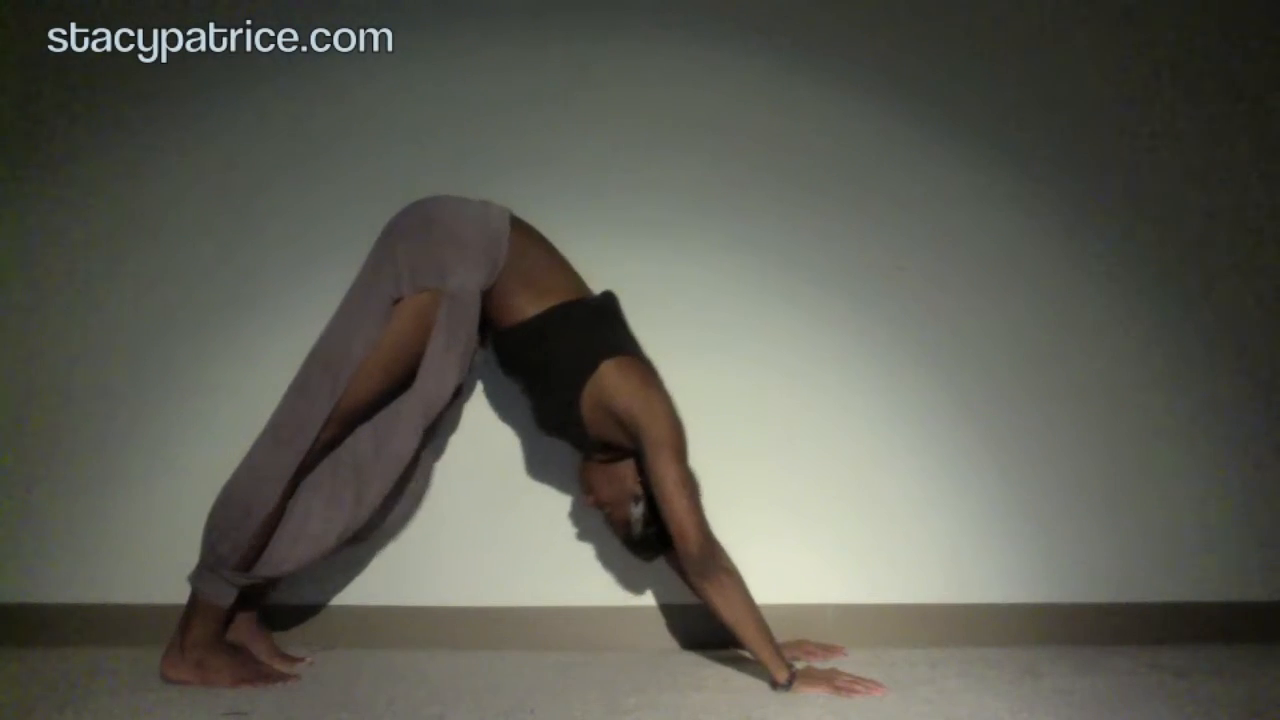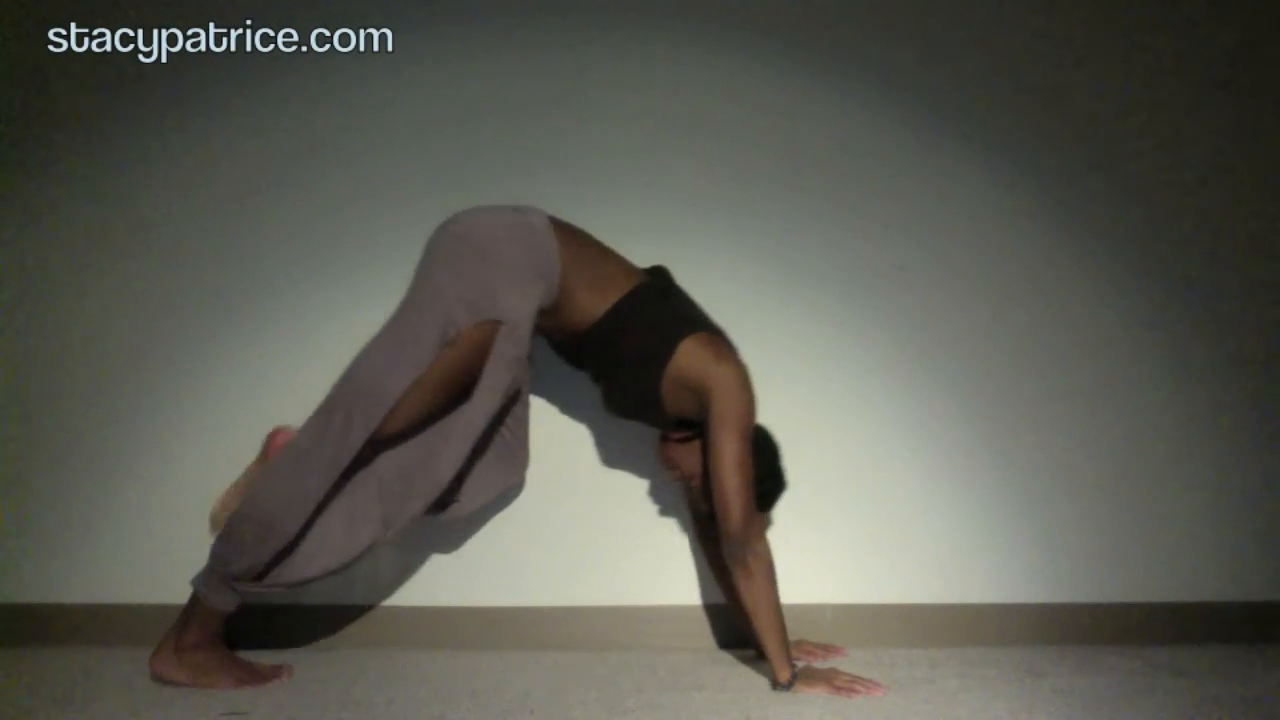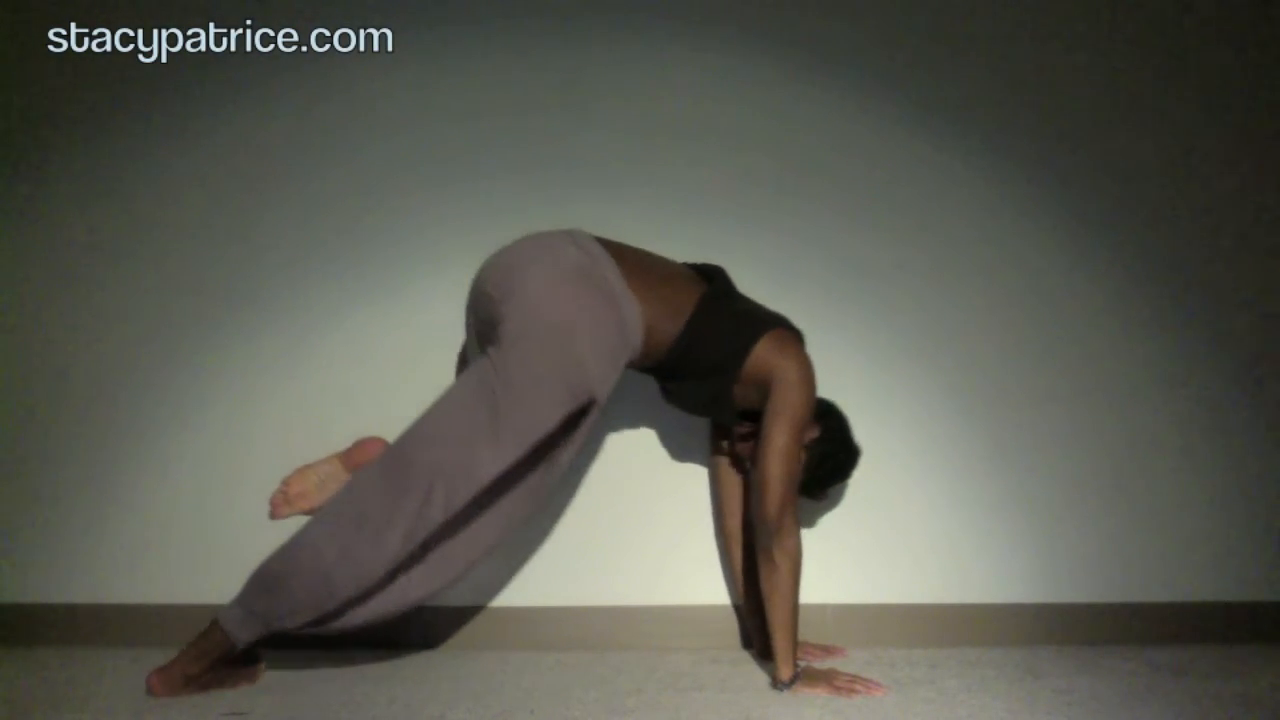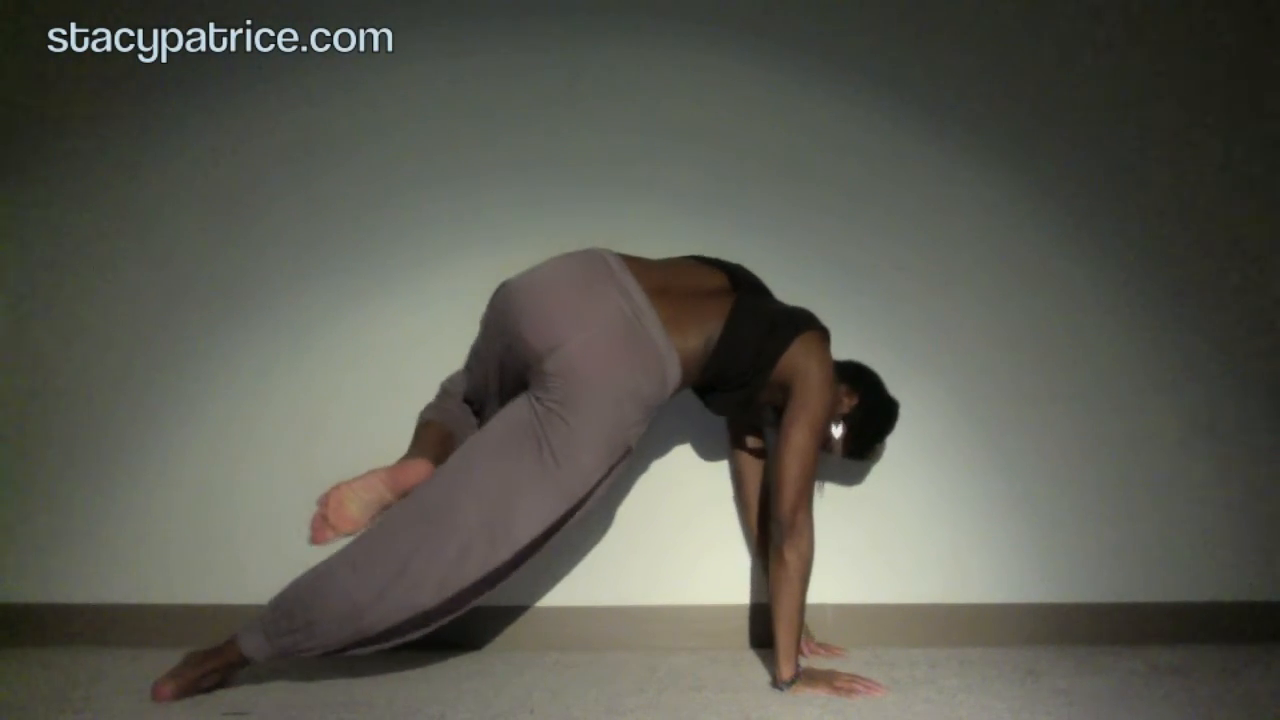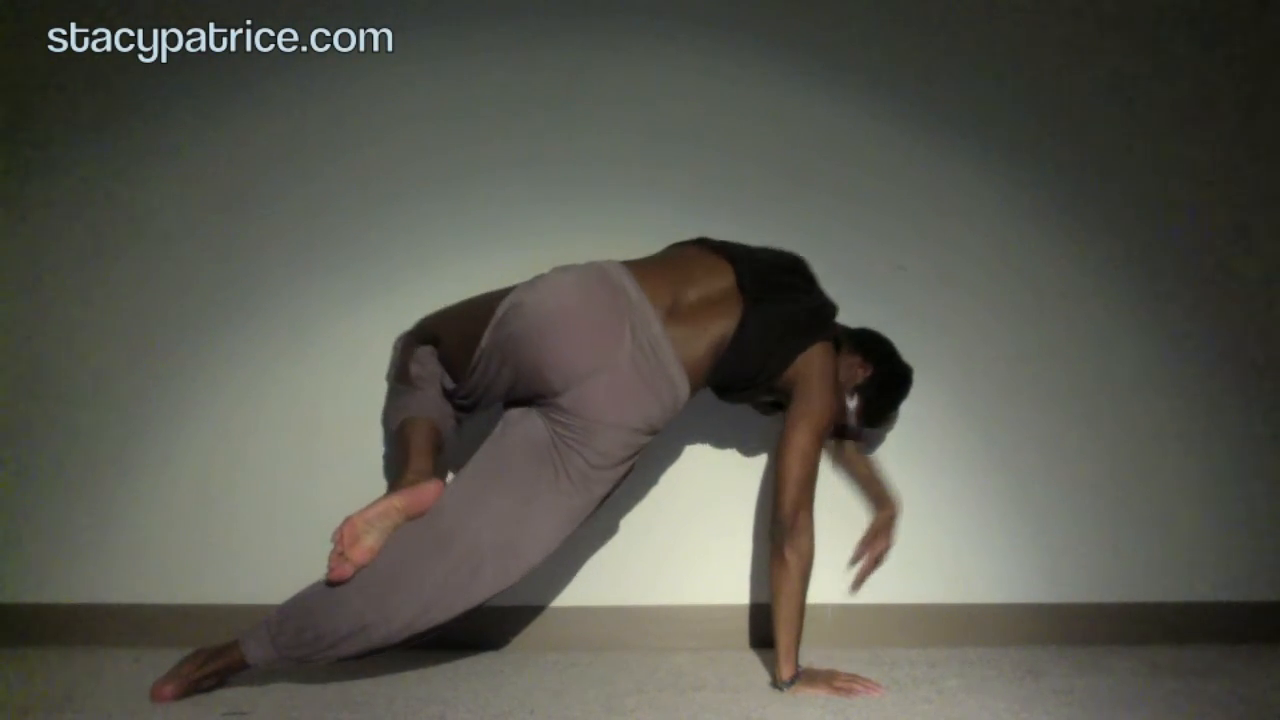
dt=1s
person 1, frame 1
left shoulder: (611, 424)
right shoulder: (644, 416)
left elbow: (694, 555)
right elbow: (700, 554)
left wrist: (769, 649)
right wrist: (782, 671)
left hip: (463, 276)
right hip: (451, 253)
left knee: (367, 461)
right knee: (314, 439)
left ankle: (239, 611)
right ankle: (197, 638)
person 1, frame 2
left shoulder: (689, 401)
right shoulder: (720, 384)
left elbow: (718, 530)
right elbow: (739, 537)
left wrist: (772, 643)
right wrist: (787, 672)
left hip: (503, 280)
right hip: (499, 263)
left knee: (482, 469)
right knee: (358, 441)
left ankle: (302, 460)
right ankle: (190, 639)
person 1, frame 3
left shoulder: (739, 383)
right shoulder: (788, 372)
left elbow: (734, 517)
right elbow: (772, 527)
left wrist: (764, 634)
right wrist: (788, 670)
left hip: (536, 268)
right hip: (570, 318)
right knee: (423, 493)
left ankle: (375, 463)
right ankle: (204, 656)
person 1, frame 4
left shoulder: (762, 338)
right shoulder: (812, 369)
left elbow: (753, 483)
right elbow: (789, 524)
left wrist: (788, 618)
right wrist: (789, 668)
left hip: (561, 285)
right hip: (607, 373)
left knee: (478, 396)
right knee: (452, 534)
left ankle: (417, 465)
right ankle: (237, 651)
person 1, frame 5
left shoulder: (788, 280)
right shoulder: (822, 367)
right elbow: (791, 525)
left wrist: (879, 493)
right wrist: (788, 670)
left hip: (575, 303)
right hip: (618, 402)
left knee: (421, 351)
right knee: (452, 555)
left ankle: (414, 477)
right ankle: (239, 654)
